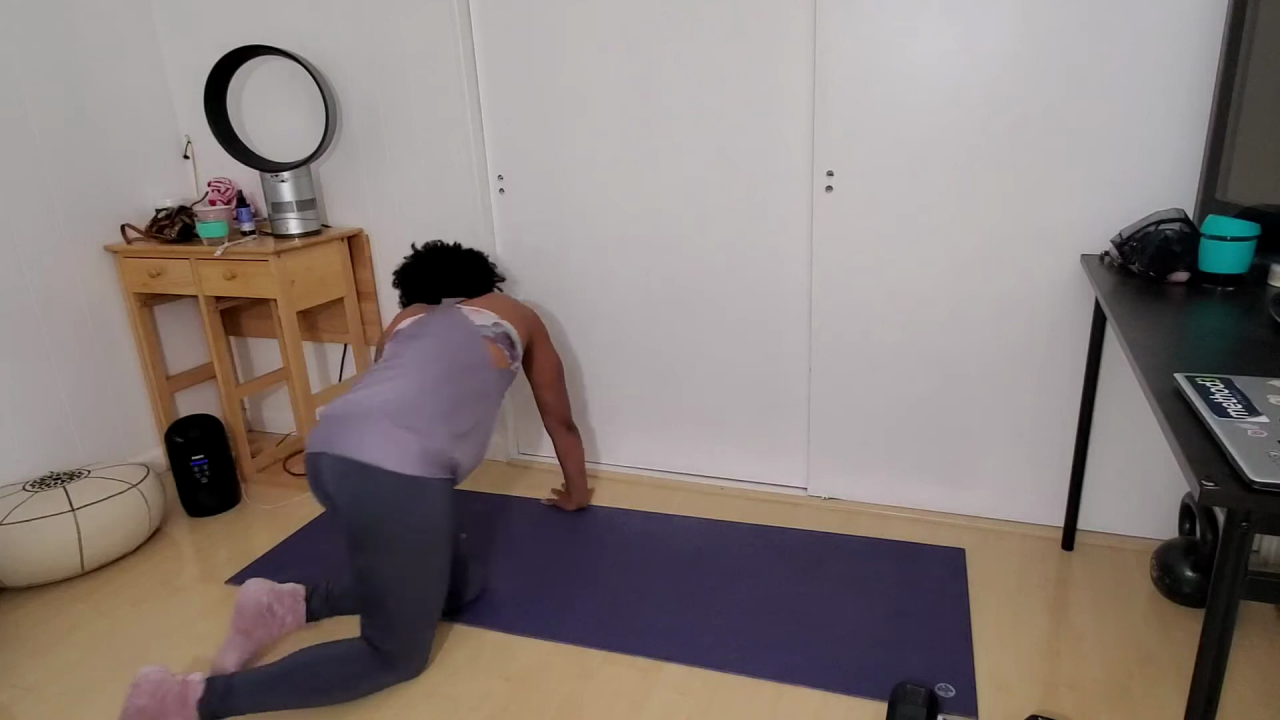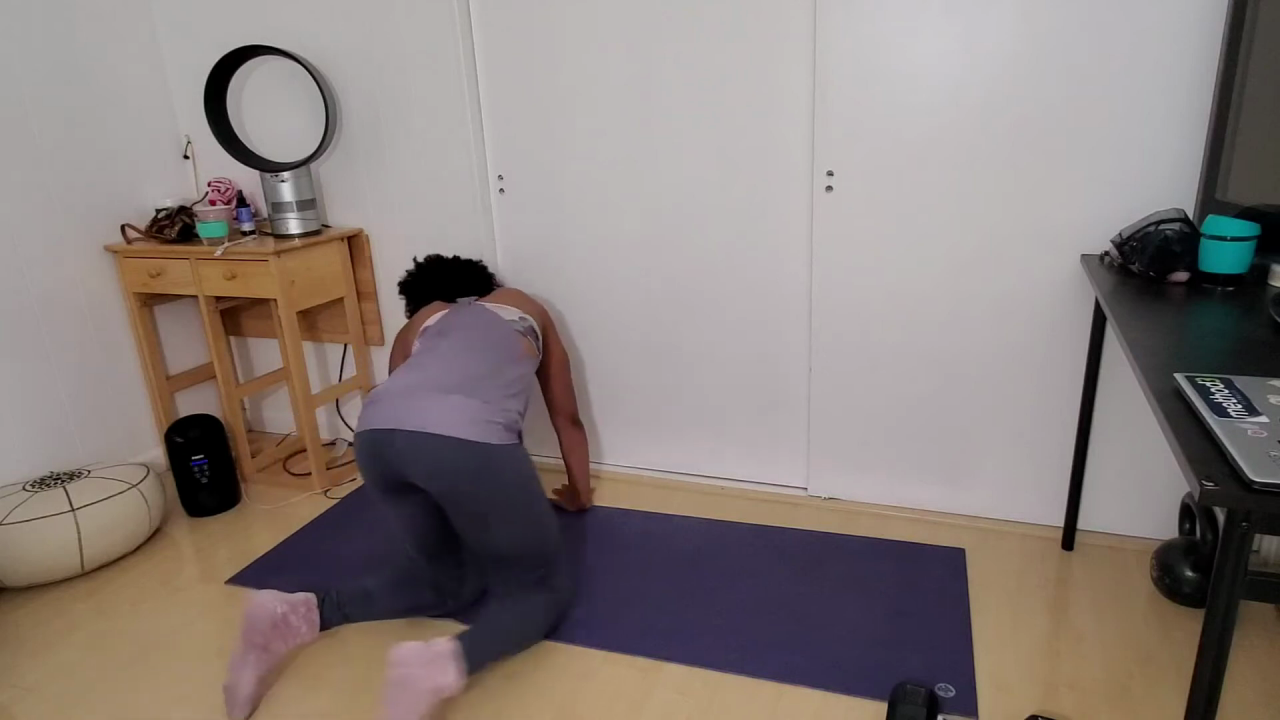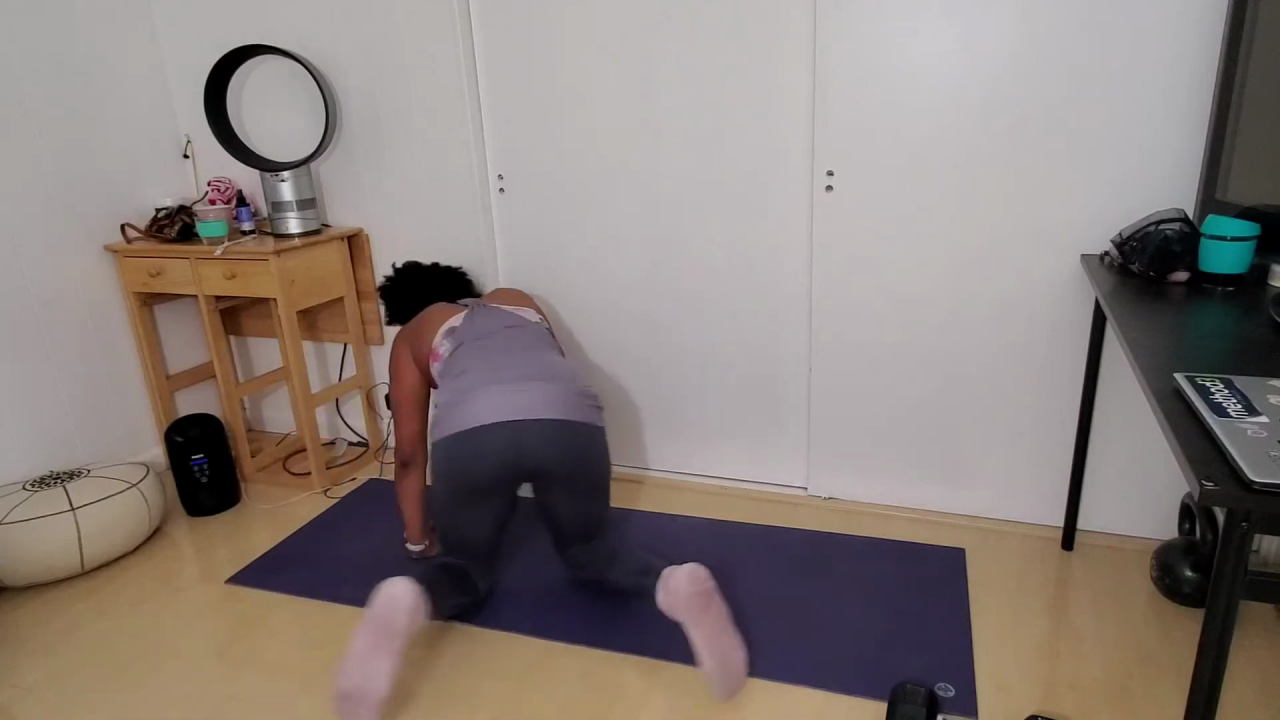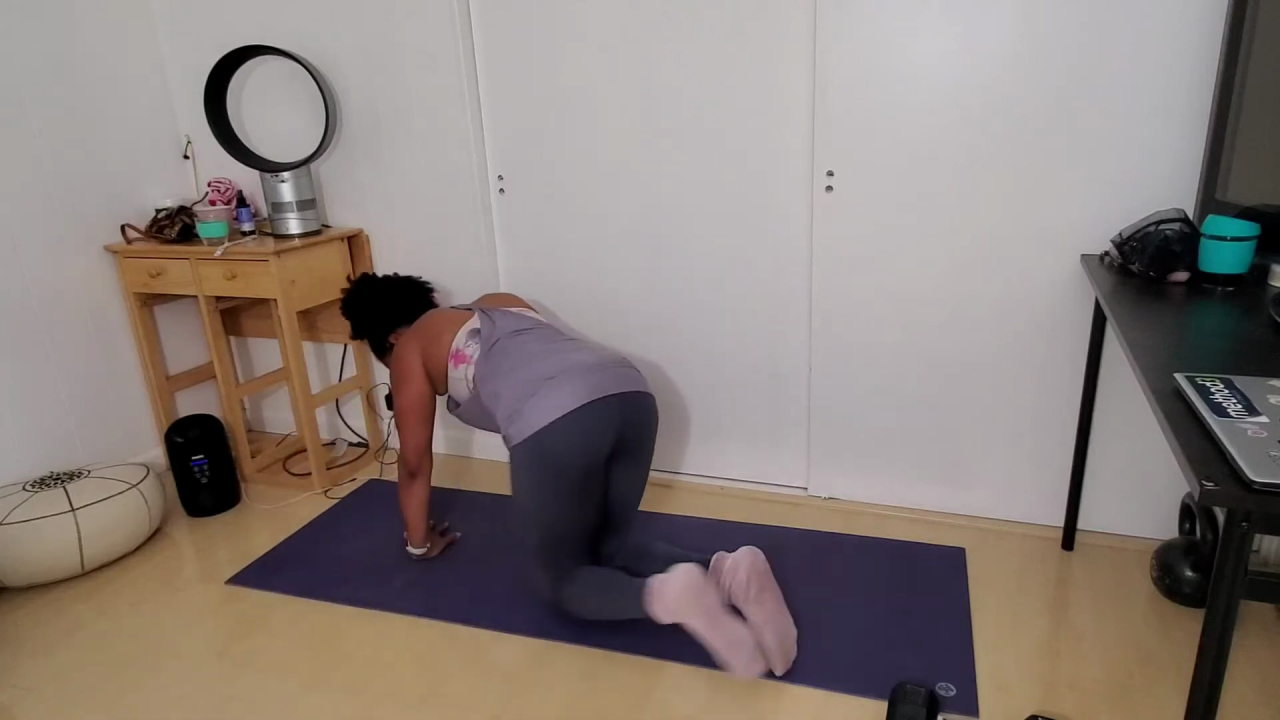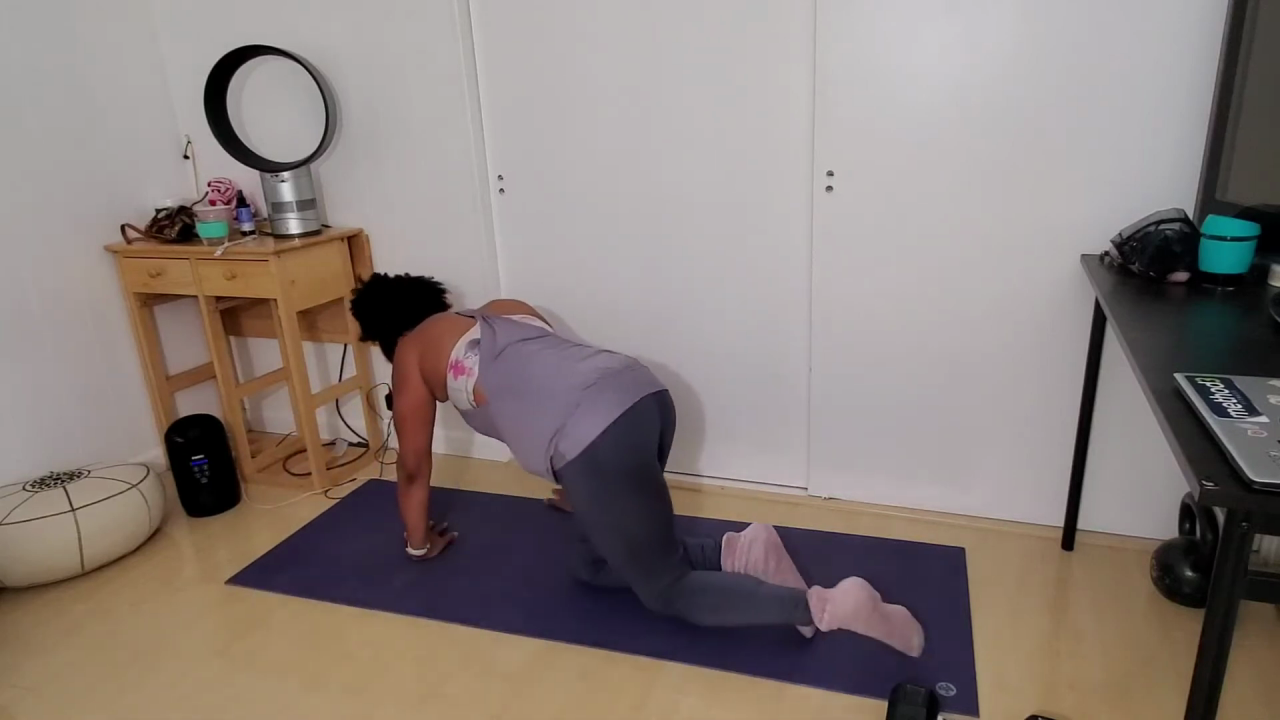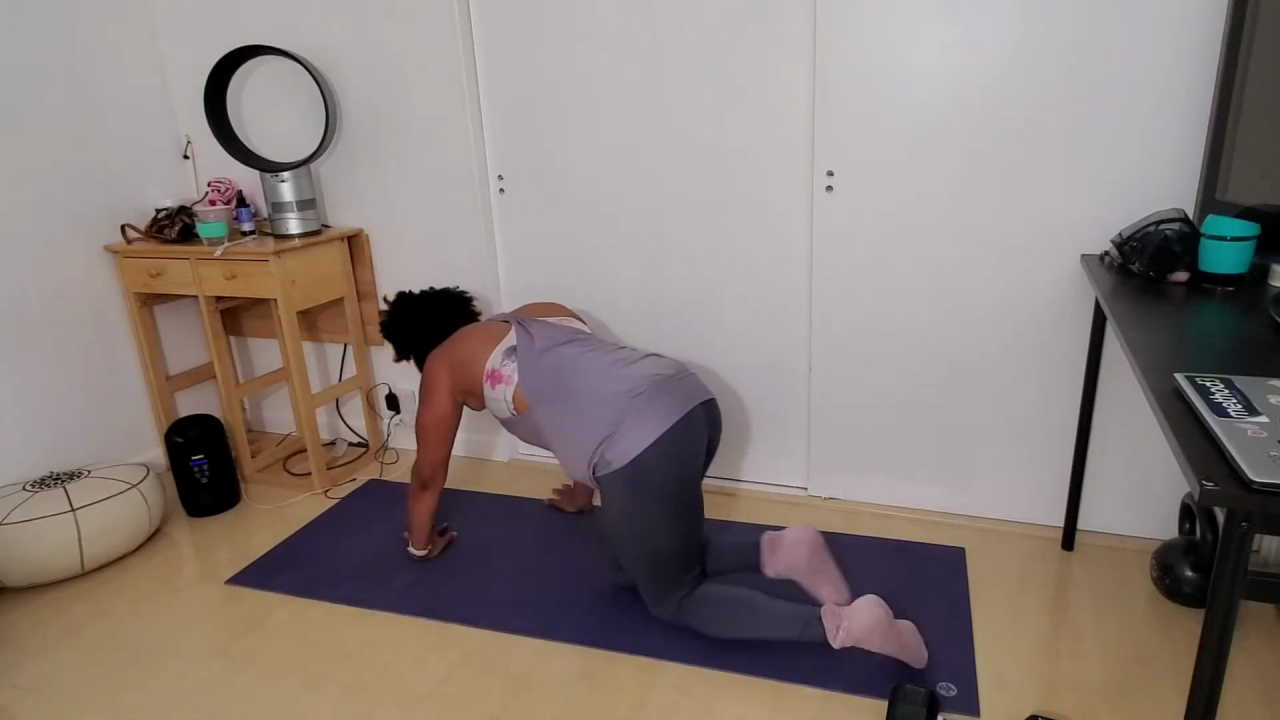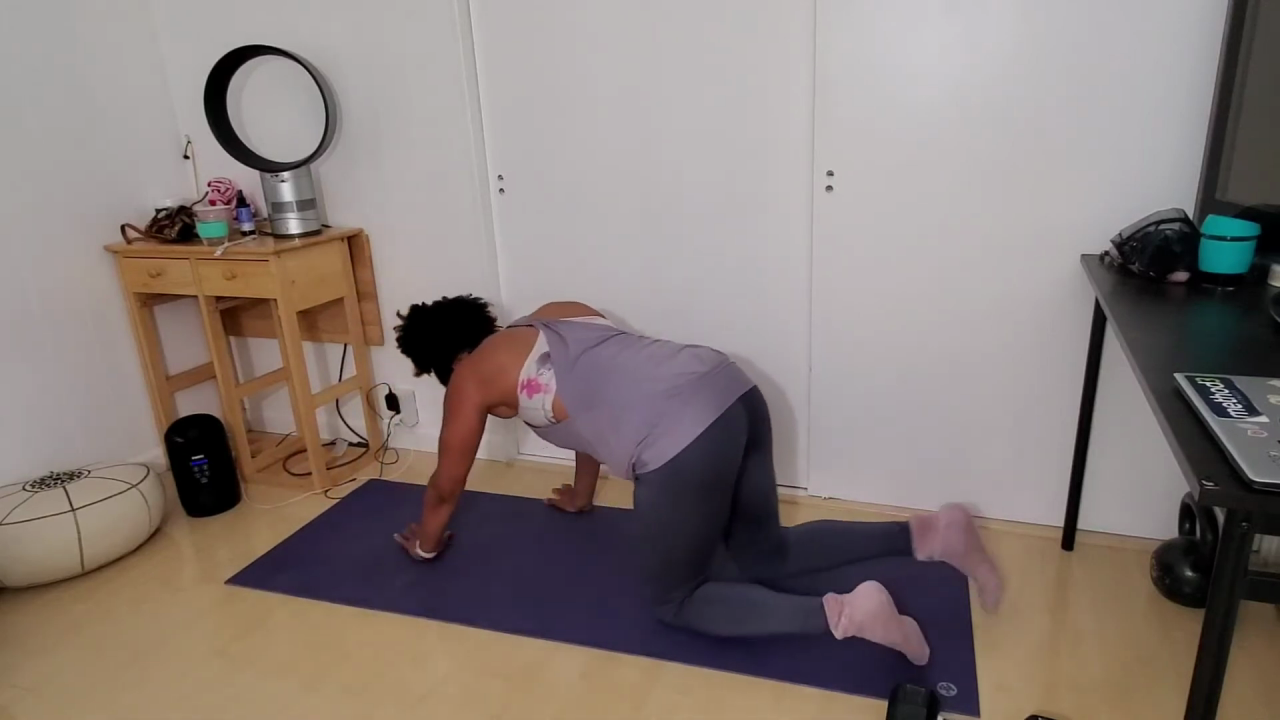
dt=0.3s
person 1, frame 1
left shoulder: (401, 322)
right shoulder: (516, 316)
right elbow: (560, 418)
right wrist: (576, 489)
left hip: (328, 449)
right hip: (396, 467)
left knee: (456, 585)
right knee: (396, 654)
left ankle: (292, 603)
person 1, frame 2
left shoulder: (415, 325)
right shoulder: (527, 309)
right elbow: (567, 417)
left wrist: (416, 522)
right wrist: (579, 493)
left hip: (378, 432)
right hip: (469, 439)
left knee: (449, 580)
right knee: (540, 588)
left ankle: (299, 613)
right ankle: (441, 666)
person 1, frame 3
left shoulder: (410, 337)
right shoulder: (520, 301)
left elbow: (407, 455)
left wrist: (417, 536)
right wrist: (559, 491)
left hip: (469, 429)
right hip: (569, 418)
left knee: (460, 570)
right knee: (588, 551)
left ankle: (408, 602)
right ankle: (676, 585)
person 1, frame 4
left shoulder: (410, 346)
right shoulder: (501, 302)
left elbow: (414, 463)
left wrist: (420, 540)
right wrist: (569, 496)
left hip: (555, 420)
right hip: (628, 393)
left knee: (565, 577)
right knee: (608, 548)
left ankle: (672, 594)
right ankle: (729, 572)
person 1, frame 5
left shoulder: (412, 352)
right shoulder: (506, 308)
left elbow: (413, 469)
left wrist: (419, 541)
right wrist: (579, 494)
left hip: (598, 436)
right hip: (643, 394)
left knee: (667, 590)
right knee: (597, 565)
left ankle: (828, 605)
right ankle: (738, 551)
person 1, frame 6
left shoulder: (443, 364)
right shoulder: (541, 311)
left elbow: (428, 475)
left wrist: (421, 542)
right wrist: (581, 492)
left hip: (640, 446)
right hip: (690, 400)
left knee: (675, 600)
right knee: (642, 555)
left ankle: (842, 623)
right ankle: (777, 551)
person 1, frame 7
left shoulder: (472, 377)
right shoulder: (557, 316)
left elbow: (447, 486)
left wrist: (427, 544)
right wrist: (581, 495)
left hip: (683, 442)
right hip: (732, 393)
left knee: (676, 600)
right knee: (767, 556)
left ankle: (841, 612)
right ankle: (932, 531)
